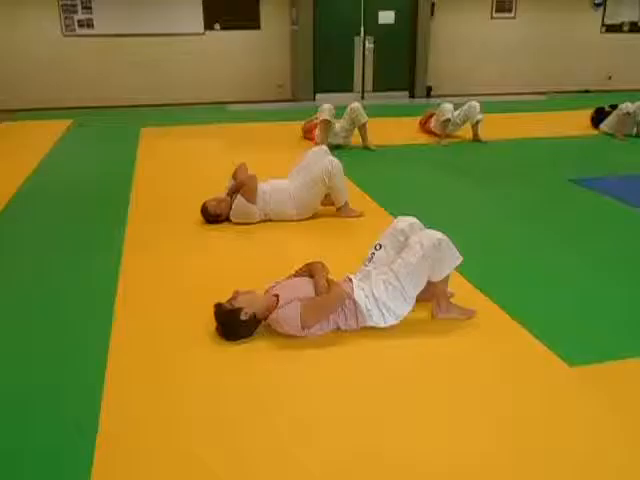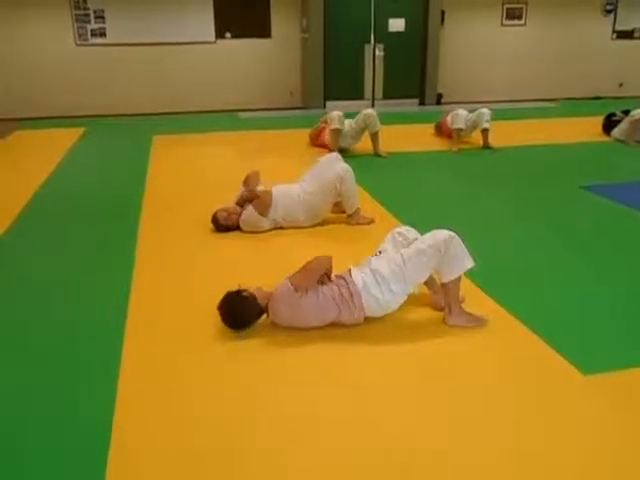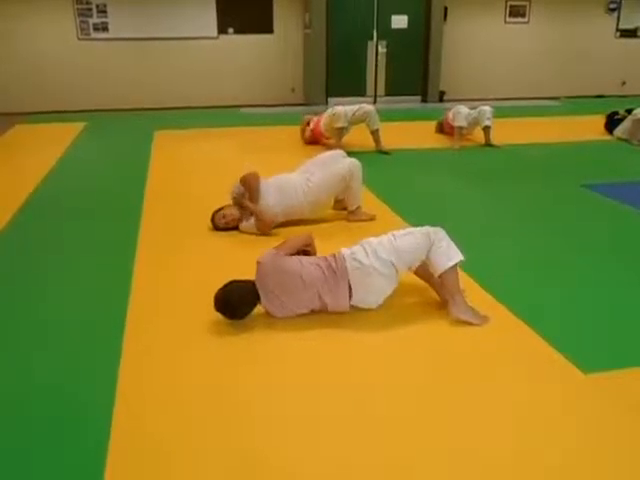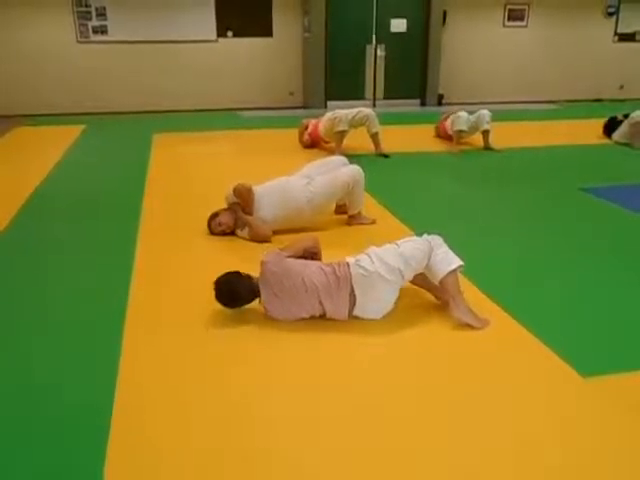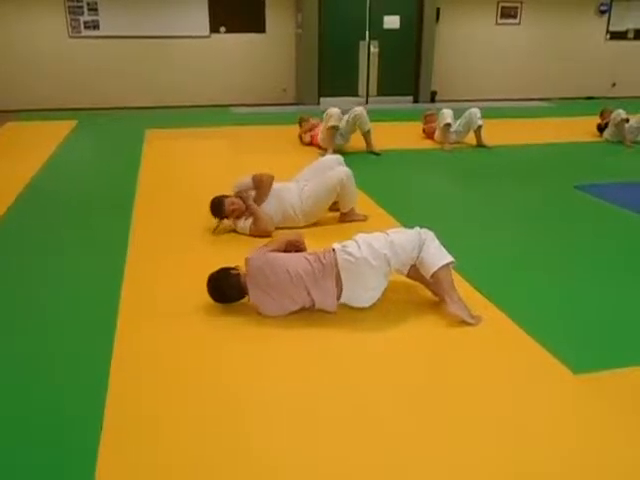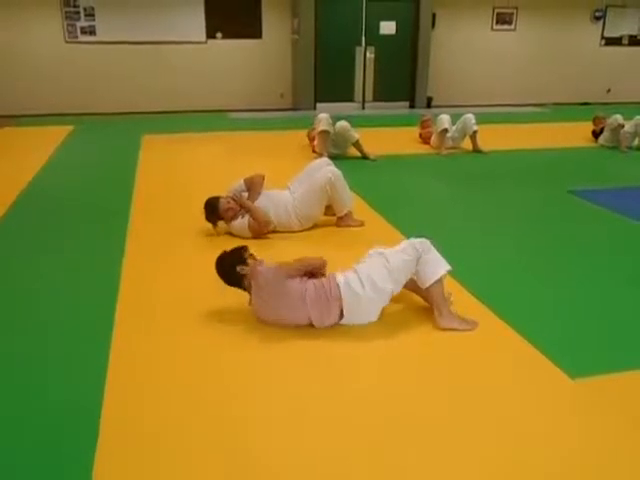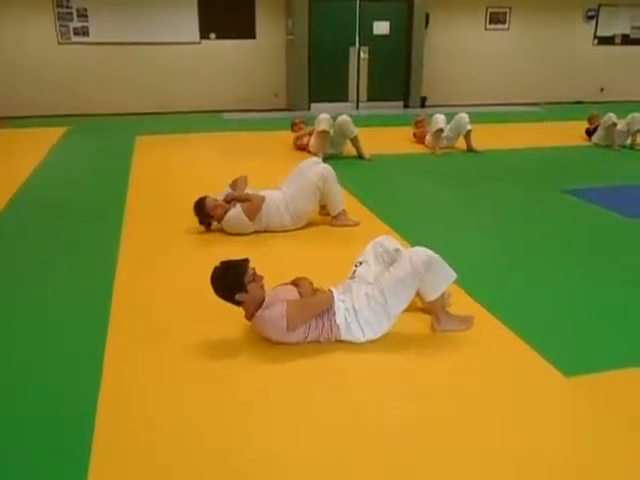
dt=0.7s
person 1, frame 1
left shoulder: (273, 294)
right shoulder: (288, 319)
left elbow: (316, 267)
right elbow: (337, 296)
left wrist: (314, 270)
right wrist: (321, 277)
left hip: (360, 283)
right hip: (377, 304)
left knee: (407, 225)
right knee: (434, 241)
left ankle: (427, 286)
right ankle: (443, 306)
person 1, frame 2
left shoulder: (279, 313)
right shoulder: (284, 297)
right elbow: (324, 261)
left wrist: (316, 274)
right wrist: (319, 270)
left hip: (362, 290)
right hip: (370, 289)
left knee: (404, 234)
right knee: (445, 239)
left ankle: (438, 293)
right ankle: (454, 312)
person 1, frame 3
left shoulder: (275, 310)
right shoulder: (267, 266)
right elbow: (306, 238)
left wrist: (308, 264)
left hip: (360, 295)
right hip: (358, 267)
left knee: (406, 246)
right knee: (434, 235)
left ankle: (443, 290)
right ankle: (457, 303)
person 1, frame 4
left shoulder: (273, 311)
right shoulder: (270, 266)
right elbow: (312, 241)
left hip: (364, 307)
right hip: (361, 277)
left knee: (405, 262)
right knee: (432, 243)
left ankle: (444, 296)
right ankle: (457, 303)
person 1, frame 5
left shoulder: (263, 307)
right shoulder: (256, 262)
right elbow: (295, 238)
left hip: (354, 294)
right hip: (349, 262)
left knee: (403, 252)
right knee: (422, 238)
left ankle: (441, 291)
right ankle: (452, 299)
person 1, frame 6
left shoulder: (260, 310)
right shoulder: (264, 276)
right elbow: (319, 263)
left wrist: (308, 275)
right wrist: (315, 273)
left hip: (347, 313)
right hip: (352, 294)
left knee: (379, 255)
right knee: (419, 247)
left ankle: (431, 296)
right ankle: (443, 313)
person 1, frame 7
left shoulder: (263, 302)
right shoulder: (270, 320)
left elbow: (302, 283)
right elbow: (324, 300)
left wrist: (302, 287)
right wrist: (310, 292)
left hip: (347, 296)
right hip: (360, 319)
left knee: (383, 245)
right knee: (422, 258)
left ankle: (428, 298)
right ankle: (442, 318)
person 2, frame 1
left shoulder: (233, 195)
right shoulder: (239, 212)
left elbow: (242, 167)
right elbow: (251, 179)
left wrist: (233, 187)
right wrist: (234, 189)
left hip: (291, 187)
right hip: (297, 201)
left knee: (321, 151)
right knee: (332, 164)
left ankle: (327, 197)
right ankle: (343, 208)
person 2, frame 2
left shoulder: (242, 201)
right shoulder: (248, 220)
left elbow: (254, 174)
right elbow: (266, 194)
left wrist: (247, 194)
right wrist: (246, 197)
left hip: (300, 191)
right hip: (307, 206)
left knee: (334, 158)
right knee: (343, 171)
left ankle: (338, 205)
right ankle: (354, 216)
person 2, frame 3
left shoulder: (238, 192)
right shoulder: (246, 224)
left elbow: (252, 176)
right elbow: (270, 221)
right wrist: (250, 206)
left hip: (299, 178)
right hip: (307, 195)
left knee: (339, 155)
right knee: (352, 165)
left ankle: (339, 201)
right ankle: (354, 212)
person 2, frame 4
left shoulder: (232, 199)
right shoulder: (244, 230)
right elbow: (266, 234)
right wrist: (245, 217)
left hip: (297, 182)
right hip: (307, 198)
left knee: (340, 161)
right knee: (355, 173)
left ankle: (341, 206)
right ankle: (355, 216)
person 2, frame 5
left shoulder: (239, 190)
right shoulder: (242, 224)
left elbow: (267, 178)
right elbow: (267, 229)
left wrist: (256, 202)
right wrist: (252, 206)
left hip: (297, 187)
right hip: (303, 208)
left knee: (335, 160)
right knee: (343, 174)
left ankle: (336, 202)
right ankle: (348, 213)
person 2, frame 6
left shoulder: (233, 194)
right shoulder: (237, 225)
left elbow: (258, 178)
right elbow: (265, 222)
left wrist: (248, 201)
right wrist: (246, 205)
left hip: (291, 195)
right hip: (298, 213)
left knee: (324, 163)
right knee: (332, 174)
left ankle: (331, 207)
right ankle: (345, 217)
person 2, frame 7
left shoulder: (225, 202)
right shoulder: (232, 221)
left elbow: (242, 179)
right elbow: (259, 199)
left wrist: (235, 195)
right wrist: (237, 196)
left hip: (283, 198)
right hip: (291, 212)
left knee: (314, 162)
right knee: (324, 172)
left ankle: (325, 206)
right ankle: (338, 216)
